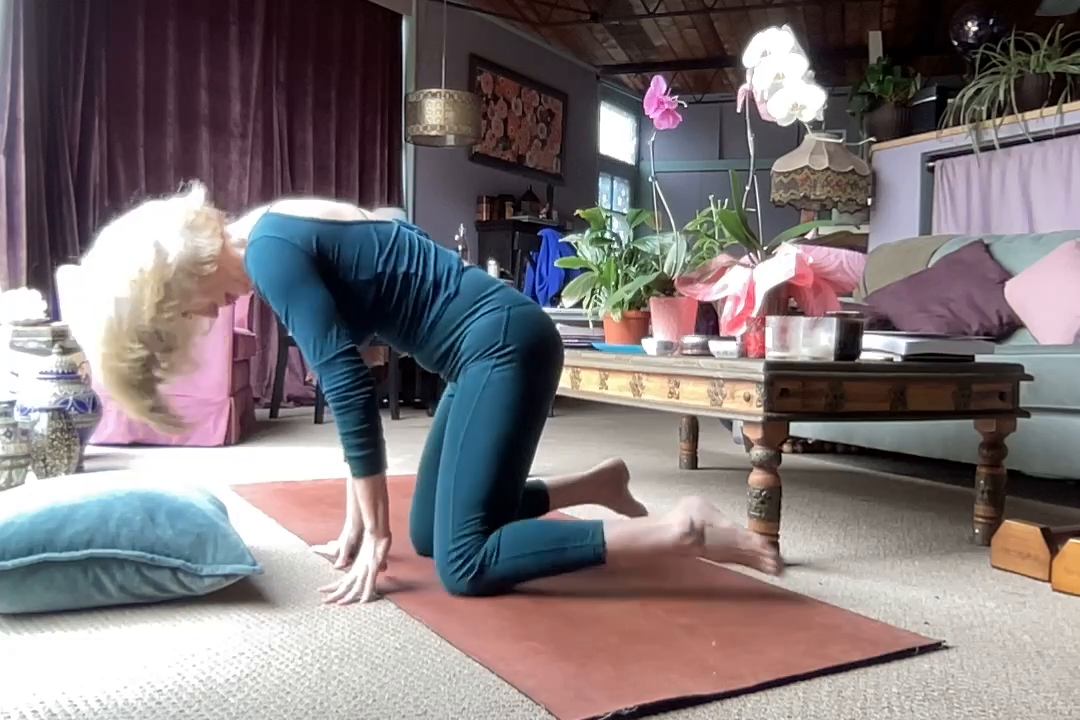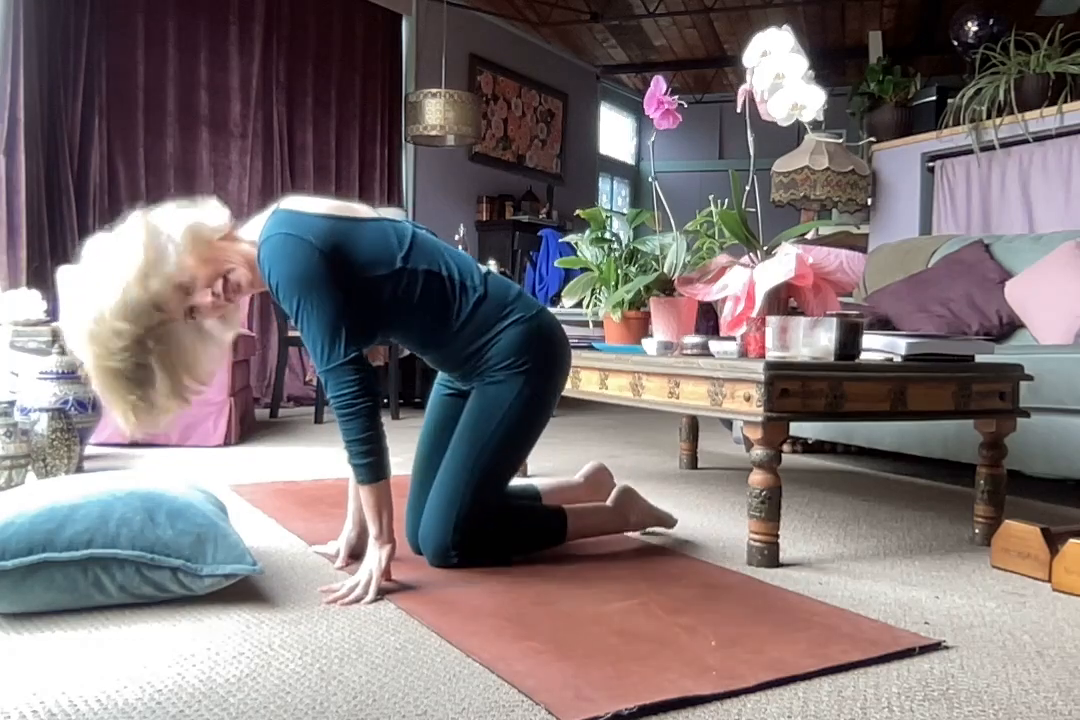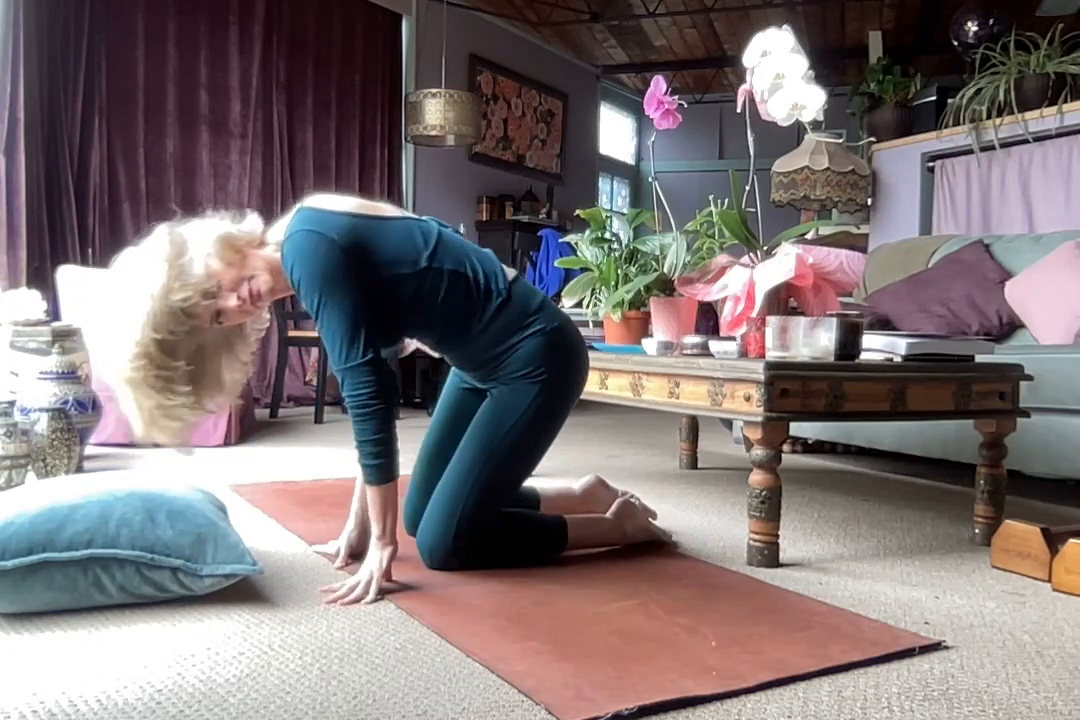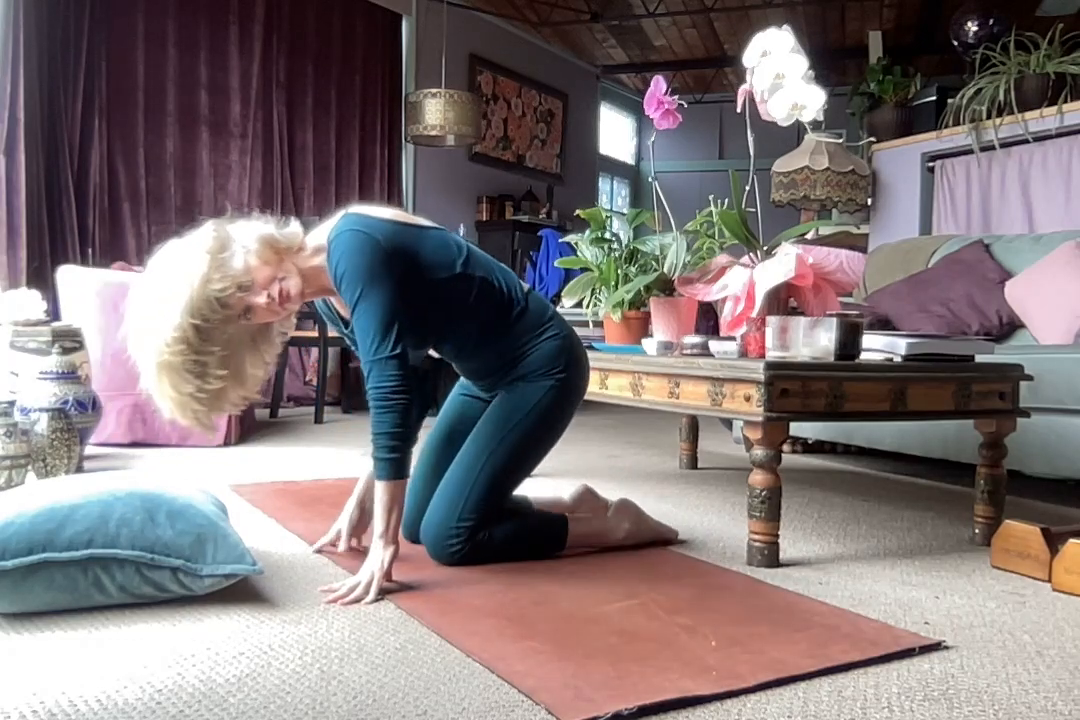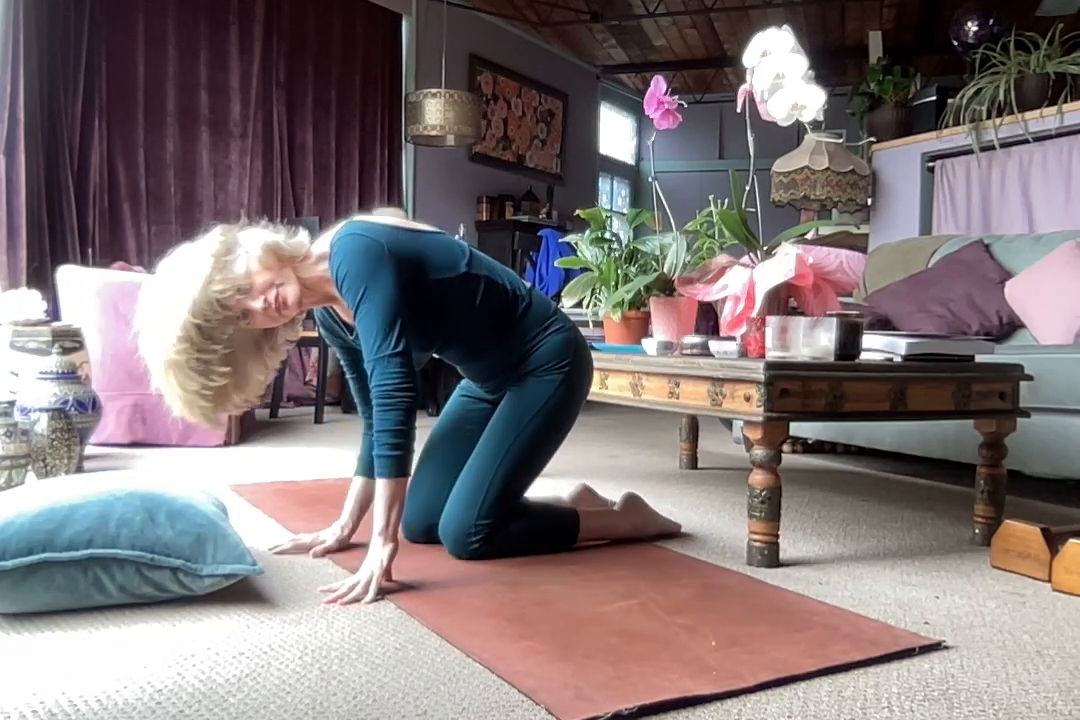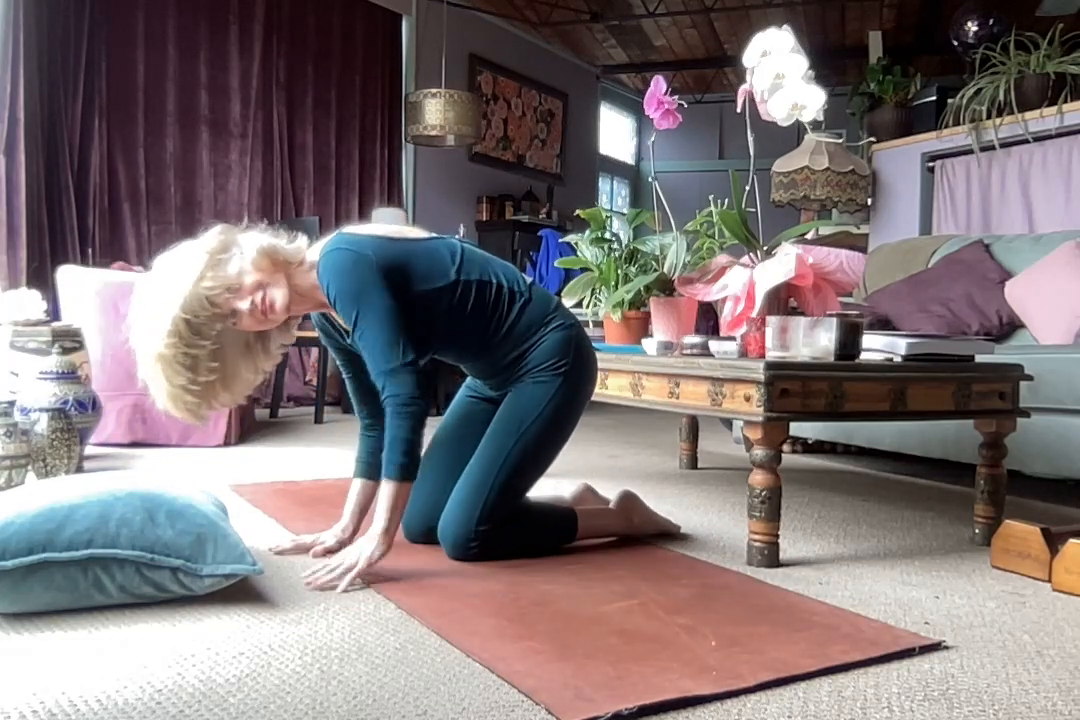
dt=0.4s
person 1, frame 1
left shoulder: (270, 253)
right shoulder: (287, 242)
left elbow: (347, 387)
right elbow: (351, 389)
left wrist: (373, 537)
right wrist: (357, 522)
left hip: (503, 344)
right hip: (489, 349)
left knee: (468, 566)
right knee: (433, 532)
left ankle: (684, 528)
right ankle: (597, 482)
person 1, frame 2
left shoulder: (285, 248)
right shoulder: (287, 255)
left elbow: (351, 391)
right elbow: (357, 391)
left wrist: (379, 541)
right wrist: (359, 521)
left hip: (517, 351)
right hip: (469, 361)
left knee: (446, 541)
right knee: (430, 522)
left ankle: (619, 511)
right ankle: (584, 488)
person 1, frame 3
left shoulder: (309, 246)
right shoulder: (306, 271)
left elbow: (367, 392)
right elbow: (371, 393)
left wrist: (380, 542)
right wrist: (362, 521)
left hip: (534, 356)
right hip: (484, 362)
left knee: (443, 544)
right knee: (423, 513)
left ankle: (620, 526)
right ankle: (584, 498)
person 1, frame 4
left shoulder: (352, 247)
right shoulder: (328, 301)
left elbow: (391, 392)
right elbow: (397, 399)
left wrist: (382, 545)
right wrist: (360, 507)
left hip: (541, 364)
right hip: (487, 376)
left knee: (449, 537)
right knee: (419, 522)
left ankle: (616, 524)
right ankle: (575, 505)
person 1, frame 5
left shoulder: (353, 253)
right shoulder: (329, 316)
left elbow: (396, 392)
right elbow: (378, 415)
left wrist: (383, 543)
right wrist: (345, 525)
left hip: (545, 361)
right hip: (488, 378)
left knee: (466, 534)
right knee: (419, 523)
left ankle: (626, 517)
right ankle: (576, 504)
person 1, frame 6
left shoulder: (342, 265)
right shoulder: (329, 319)
left elbow: (405, 397)
right elbow: (378, 418)
left wrist: (376, 538)
right wrist: (346, 527)
left hip: (548, 358)
right hip: (496, 374)
left knee: (465, 536)
right knee: (420, 523)
left ankle: (622, 516)
right ankle: (579, 502)
